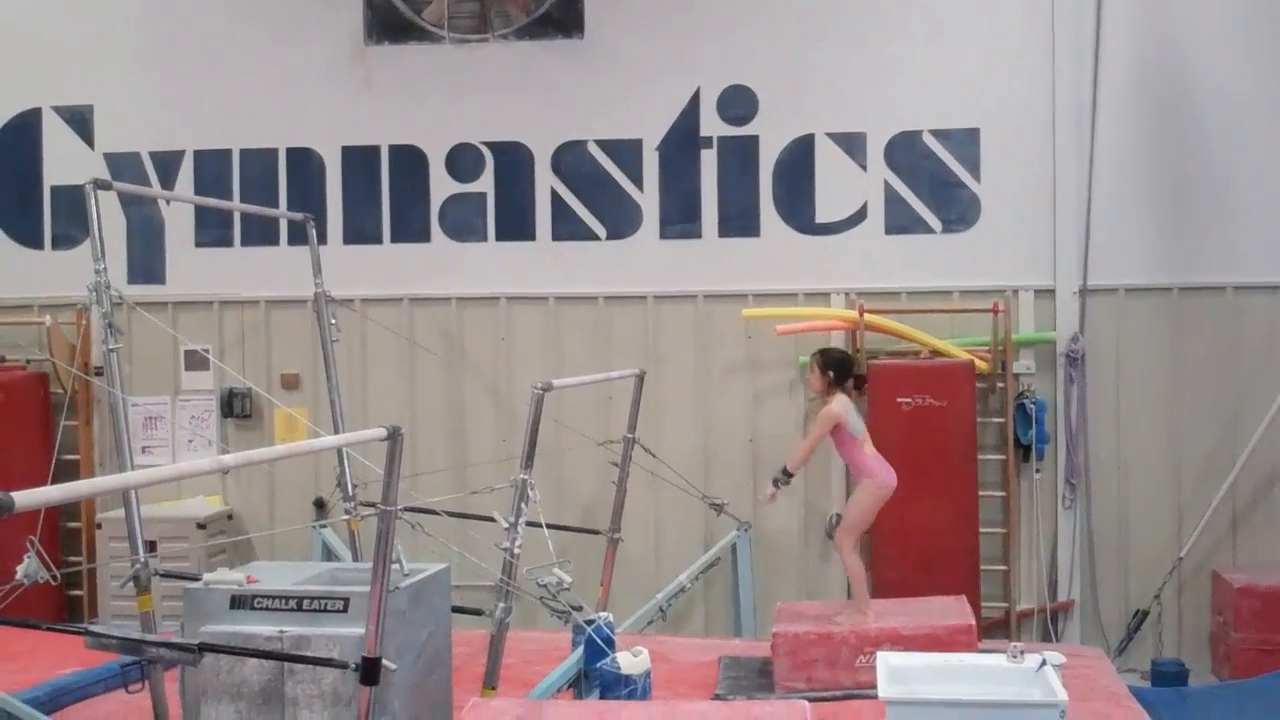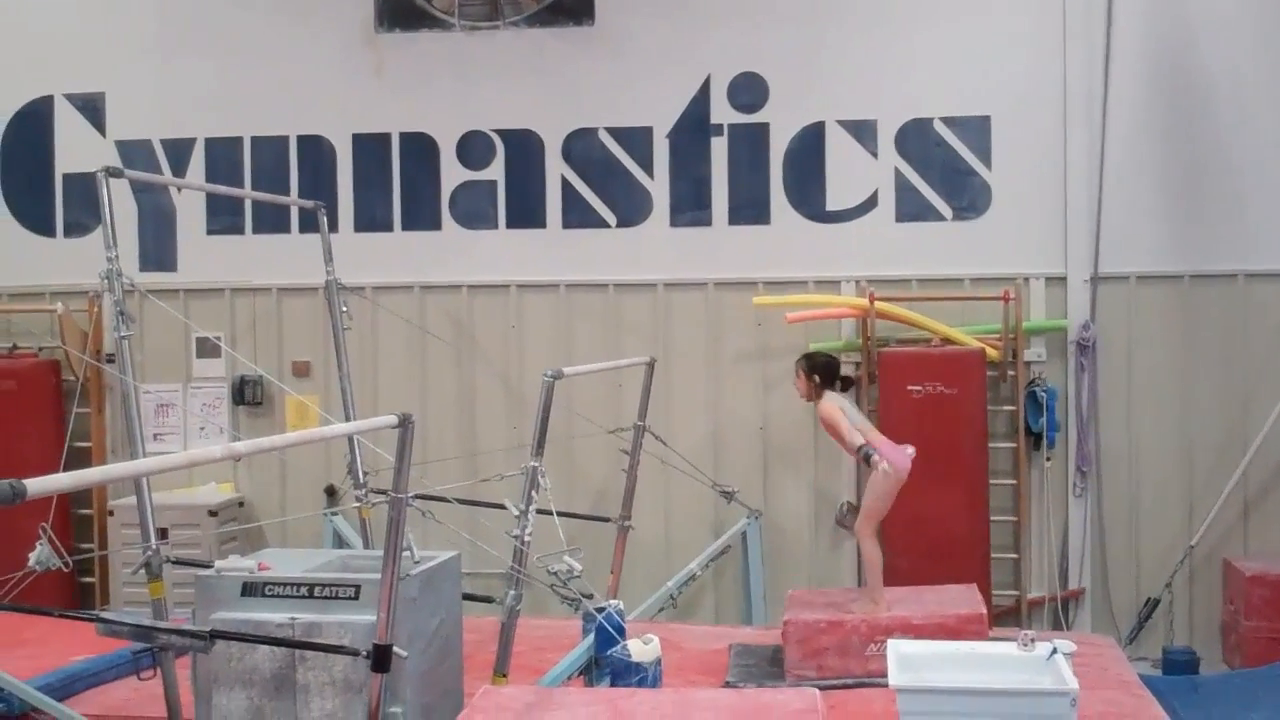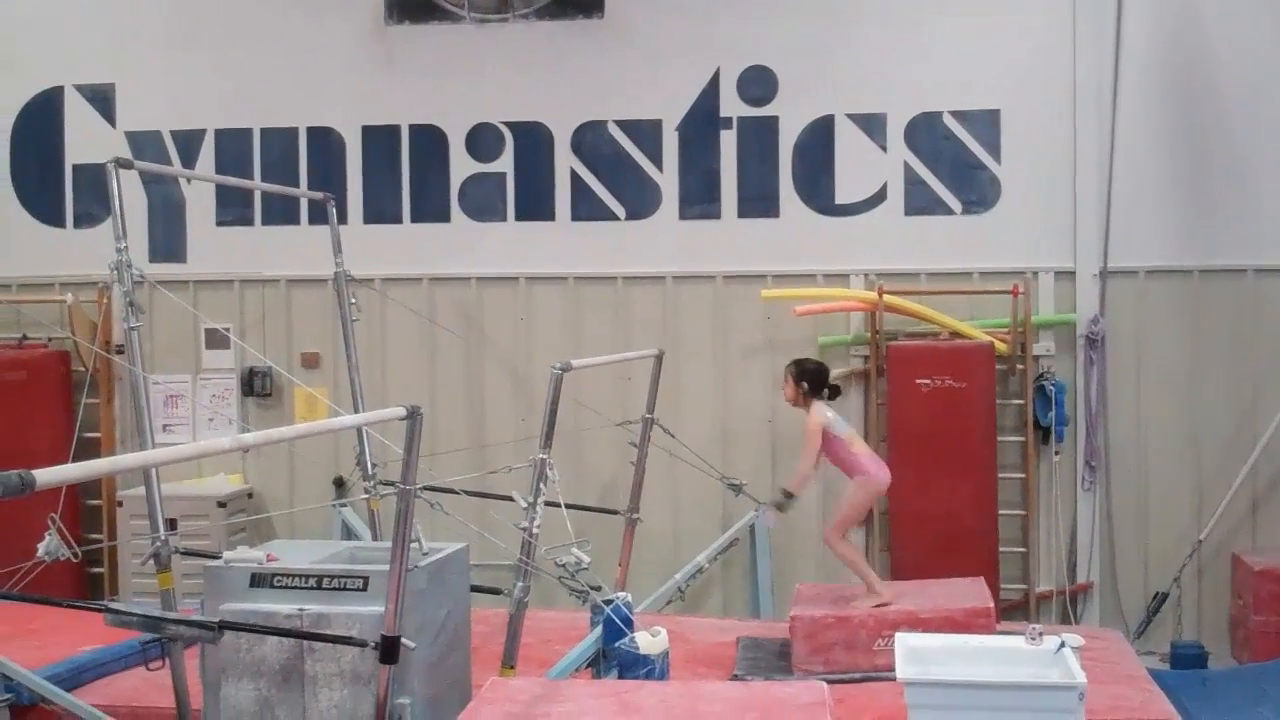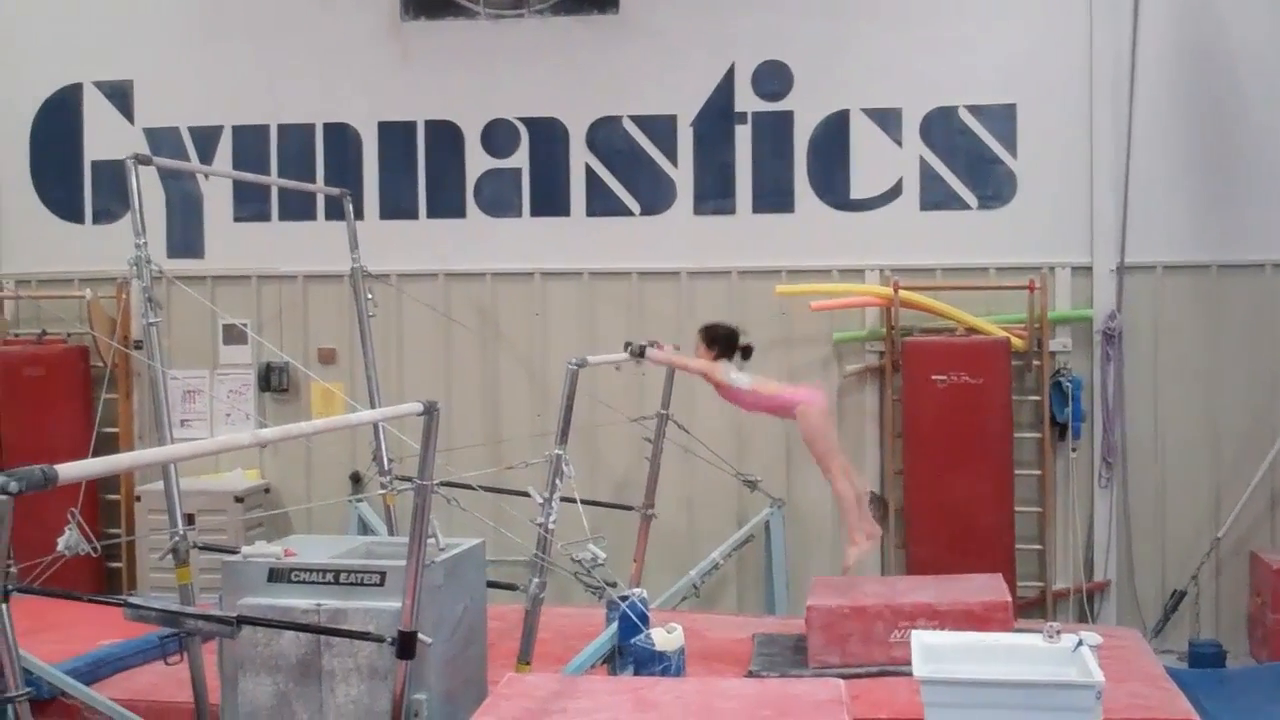
dt=0.5s
person 1, frame 1
left shoulder: (832, 409)
right shoulder: (839, 403)
left elbow: (805, 451)
right elbow: (810, 448)
left wrist: (777, 481)
right wrist: (784, 479)
left hip: (875, 479)
right hip: (874, 477)
left knee: (843, 541)
right knee: (847, 541)
left ankle: (862, 612)
right ankle: (861, 607)
person 1, frame 2
left shoulder: (825, 406)
right shoulder: (833, 399)
left elbow: (849, 433)
left wrist: (872, 457)
left hip: (889, 463)
right hip: (892, 458)
left knee: (864, 530)
right knee: (865, 529)
left ankle: (876, 601)
right ankle: (873, 595)
person 1, frame 3
left shoulder: (815, 418)
right shoulder: (819, 412)
left elbow: (807, 465)
right elbow: (814, 460)
left wrist: (785, 498)
right wrist: (789, 492)
left hip: (870, 477)
right hip: (870, 474)
left knee: (832, 535)
right knee: (837, 534)
left ankle: (879, 591)
right ankle: (875, 589)
person 1, frame 4
left shoulder: (714, 370)
right shoulder: (724, 368)
left elbow: (678, 361)
right elbow: (687, 361)
left wrist: (640, 350)
right wrist: (665, 350)
left hip: (805, 406)
right hip: (808, 400)
left knee: (834, 472)
right knee: (838, 468)
left ankle: (856, 538)
right ankle: (866, 526)
